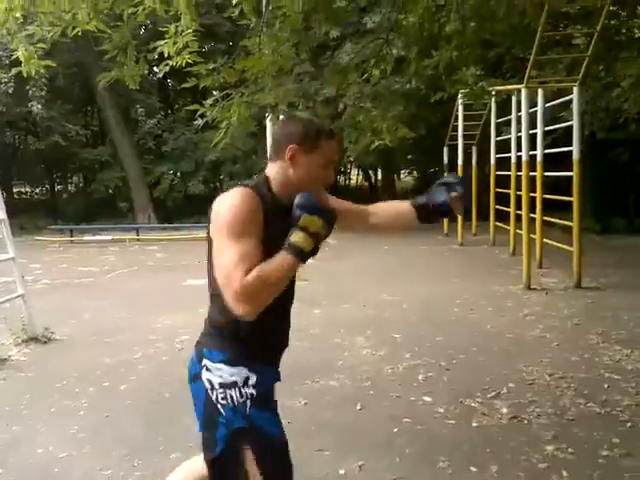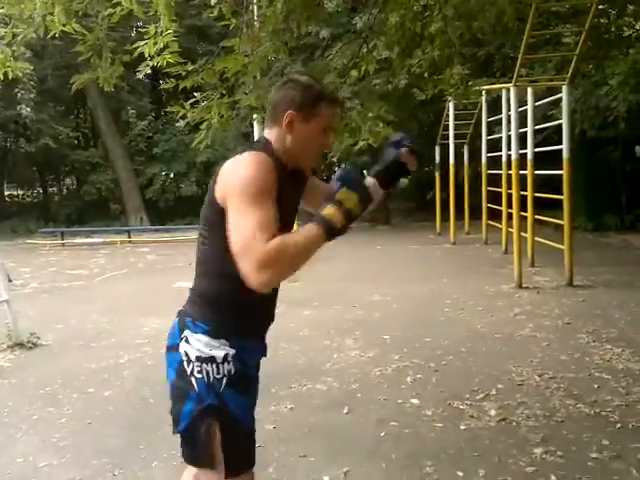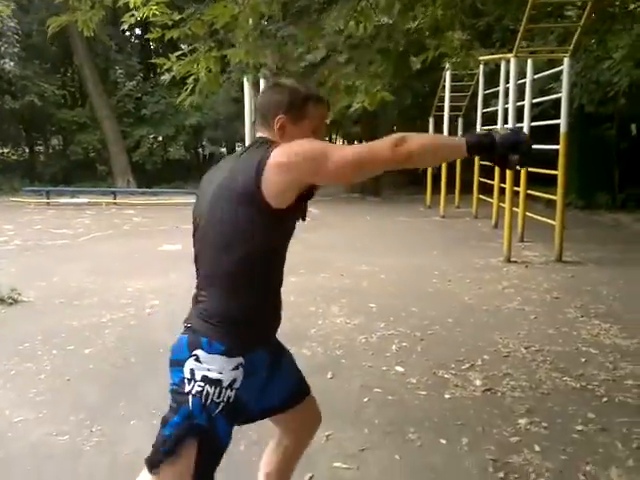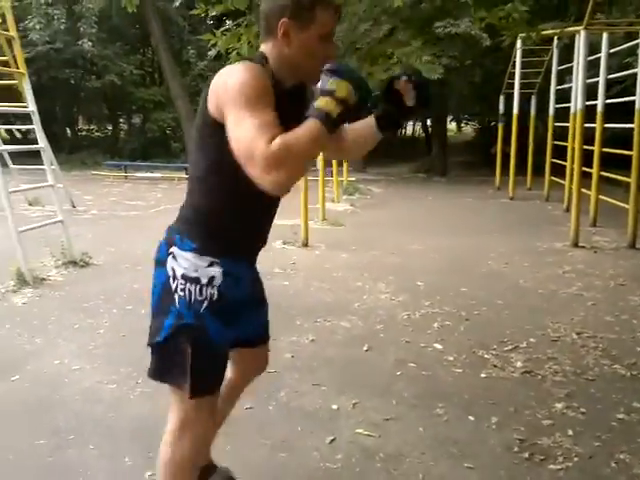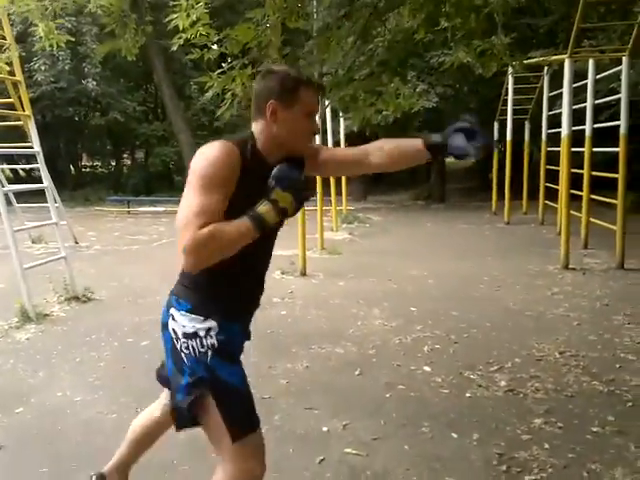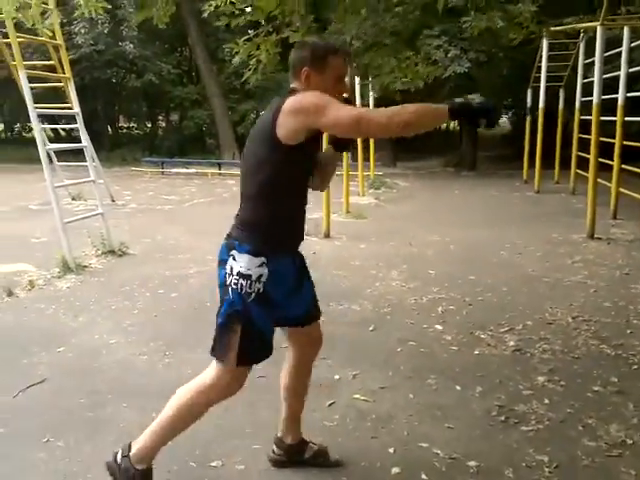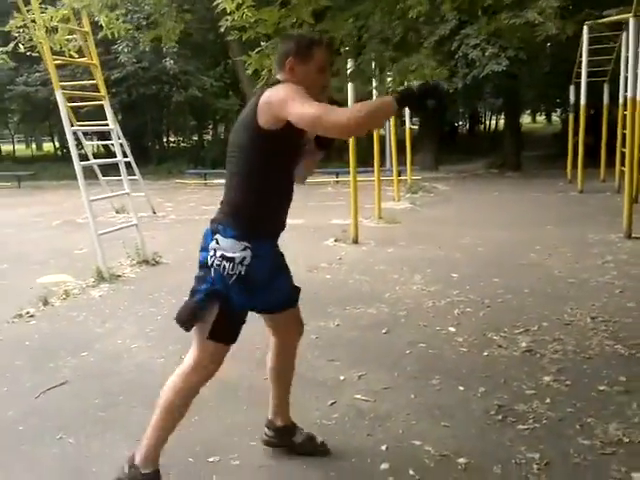
dt=0.7s
person 1, frame 1
left shoulder: (297, 201)
right shoulder: (237, 205)
left elbow: (367, 219)
right elbow: (245, 301)
left wrist: (426, 207)
right wrist: (301, 240)
left hip: (251, 368)
right hip: (228, 372)
person 1, frame 2
left shoulder: (285, 170)
right shoulder: (251, 168)
left elbow: (331, 204)
right elbow: (262, 272)
left wrist: (384, 175)
right wrist: (333, 216)
left hip: (236, 341)
right hip: (211, 345)
person 1, frame 3
left shoulder: (224, 173)
right shoulder: (285, 162)
right elbow: (395, 149)
right wrist: (480, 143)
left hip: (251, 345)
right hip: (215, 358)
left knee: (303, 420)
person 1, frame 4
left shoulder: (291, 90)
right shoulder: (242, 80)
left elbow: (346, 146)
right elbow: (274, 173)
left wrist: (387, 113)
right wrist: (331, 106)
left hip: (236, 264)
right hip: (199, 265)
left knee: (251, 363)
right knee: (193, 417)
person 1, frame 5
left shoulder: (295, 156)
right shoulder: (221, 156)
left elbow: (370, 157)
right elbow: (192, 253)
left wrist: (438, 143)
right wrist: (271, 210)
left hip: (225, 322)
right hip: (198, 324)
left knee: (176, 401)
person 1, frame 6
left shoulder: (293, 121)
right shoulder: (301, 107)
left elbow: (316, 181)
right elbow: (383, 123)
left wrist: (334, 147)
right wrist: (457, 110)
left hip: (280, 255)
right hip: (252, 261)
left knee: (308, 342)
right knee: (226, 380)
left ankle: (289, 441)
person 1, frame 7
left shoulder: (282, 111)
right shoulder: (278, 97)
left elbow: (296, 173)
right elbow: (343, 122)
left wrist: (317, 143)
right wrist: (402, 98)
left hip: (261, 245)
right hip: (233, 248)
left knee: (288, 330)
right knee: (205, 360)
left ankle: (280, 425)
